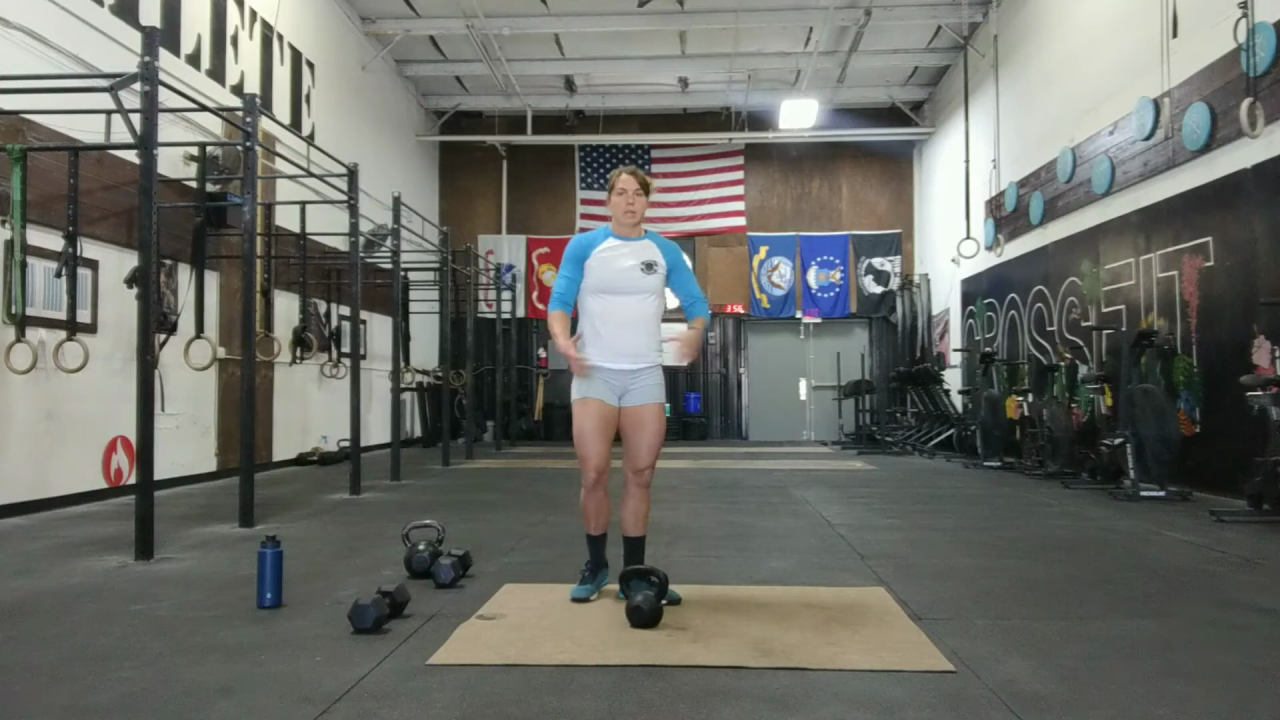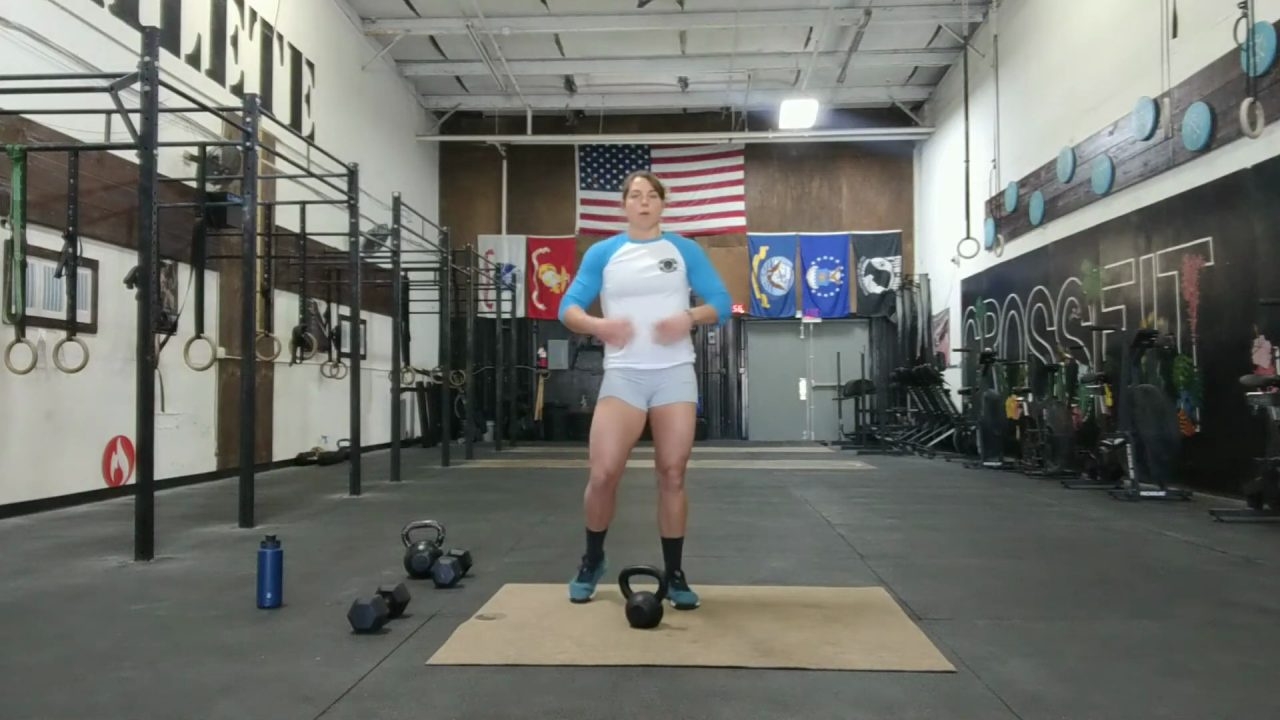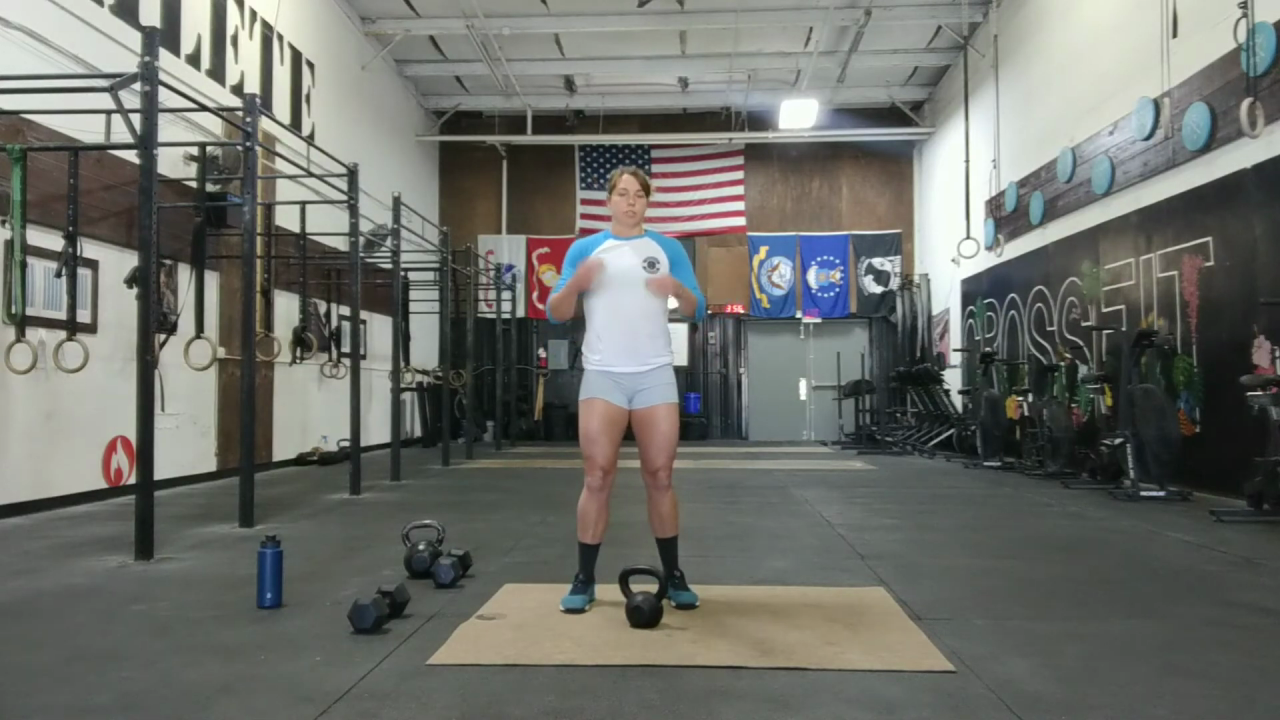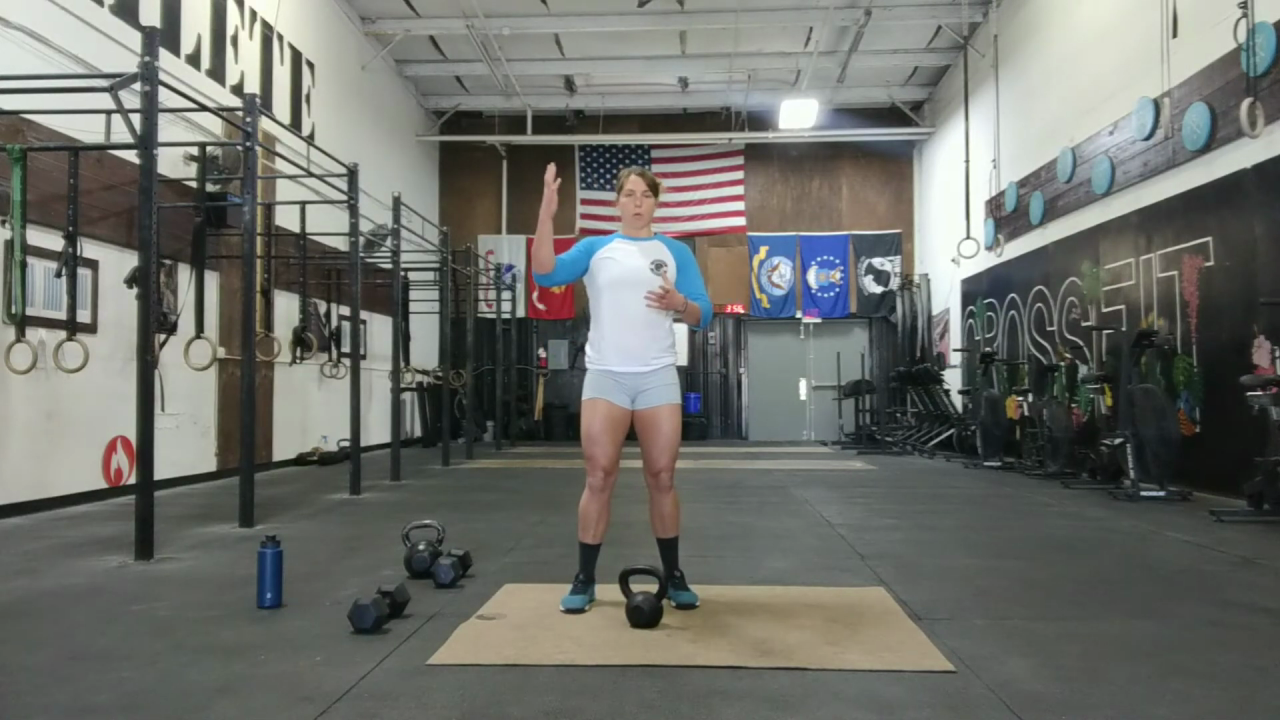
dt=1s
person 1, frame 1
left shoulder: (666, 251)
right shoulder: (583, 246)
left elbow: (695, 302)
right elbow: (560, 301)
left wrist: (694, 331)
right wrist: (562, 341)
left hip: (645, 376)
right hip: (594, 374)
left knee: (640, 476)
right knee: (593, 474)
left ankle: (636, 573)
right ankle: (595, 565)
person 1, frame 2
left shoulder: (686, 251)
right shoulder: (601, 254)
left elbow: (721, 302)
right elbow: (569, 308)
left wrist: (688, 318)
right wrist: (599, 325)
left hip: (675, 375)
right hip: (622, 376)
left knee: (672, 477)
right knee: (603, 474)
left ankle: (674, 575)
right ankle: (592, 559)
person 1, frame 3
left shoulder: (668, 248)
right shoulder: (584, 249)
left elbow: (697, 308)
right elbow: (555, 312)
left wrist: (678, 291)
right wrist: (576, 283)
left hip: (655, 375)
right hip: (602, 376)
left knee: (660, 477)
right knee: (597, 478)
left ankle: (673, 576)
right ankle: (584, 579)
person 1, frame 4
left shoulder: (676, 252)
right shoulder: (594, 248)
left elbow: (702, 315)
right elbow: (545, 274)
left wrist: (679, 304)
right wrist: (546, 213)
left hip: (658, 376)
right hip: (605, 376)
left knee: (662, 478)
right knee: (598, 477)
left ankle: (673, 576)
right ankle: (584, 579)
